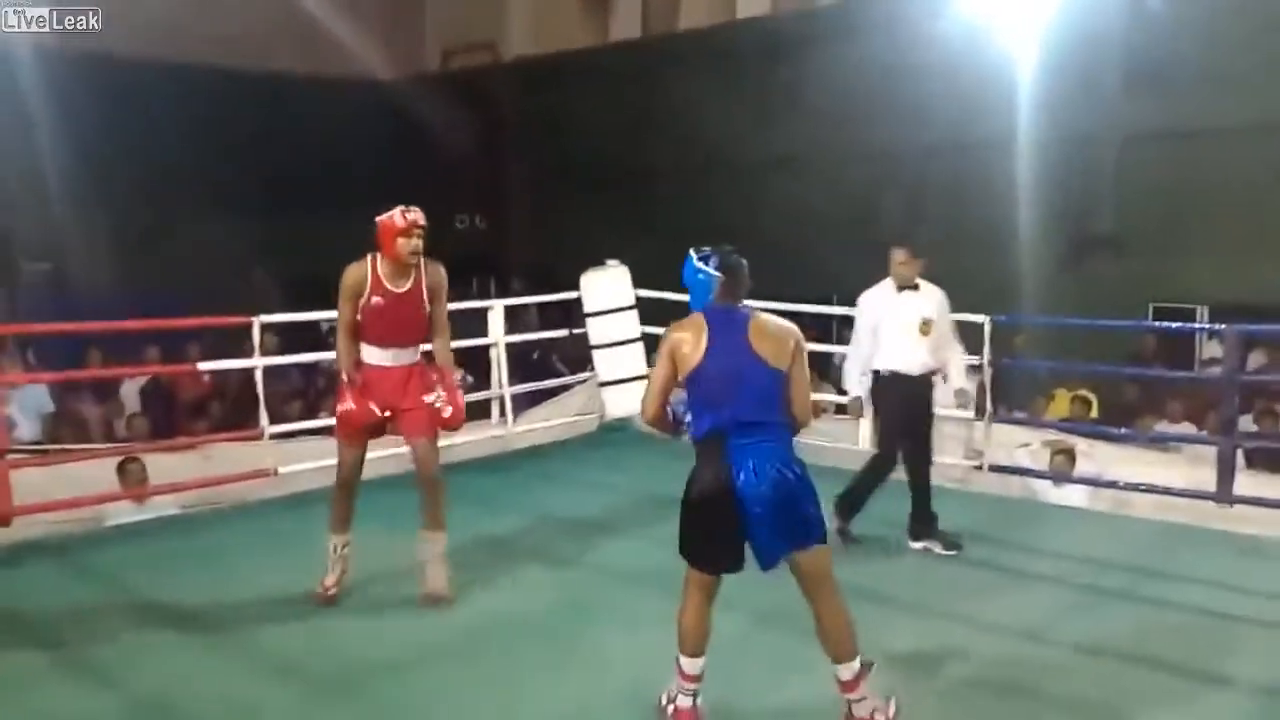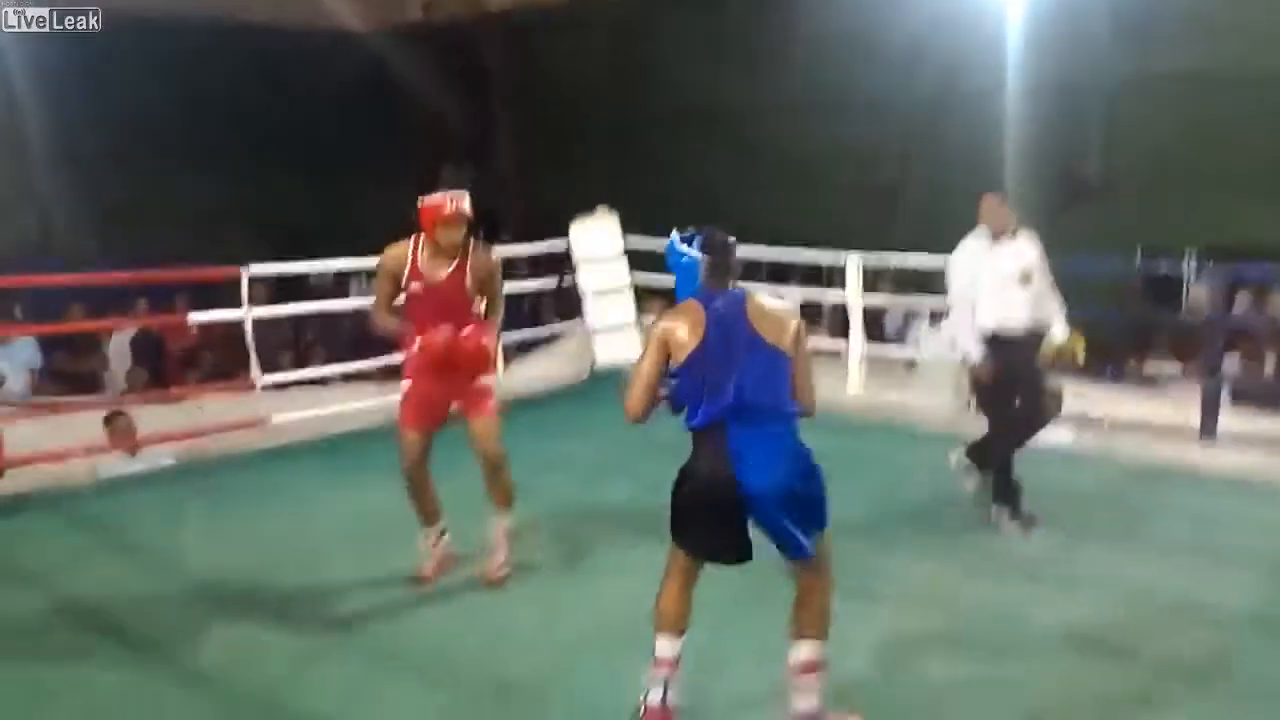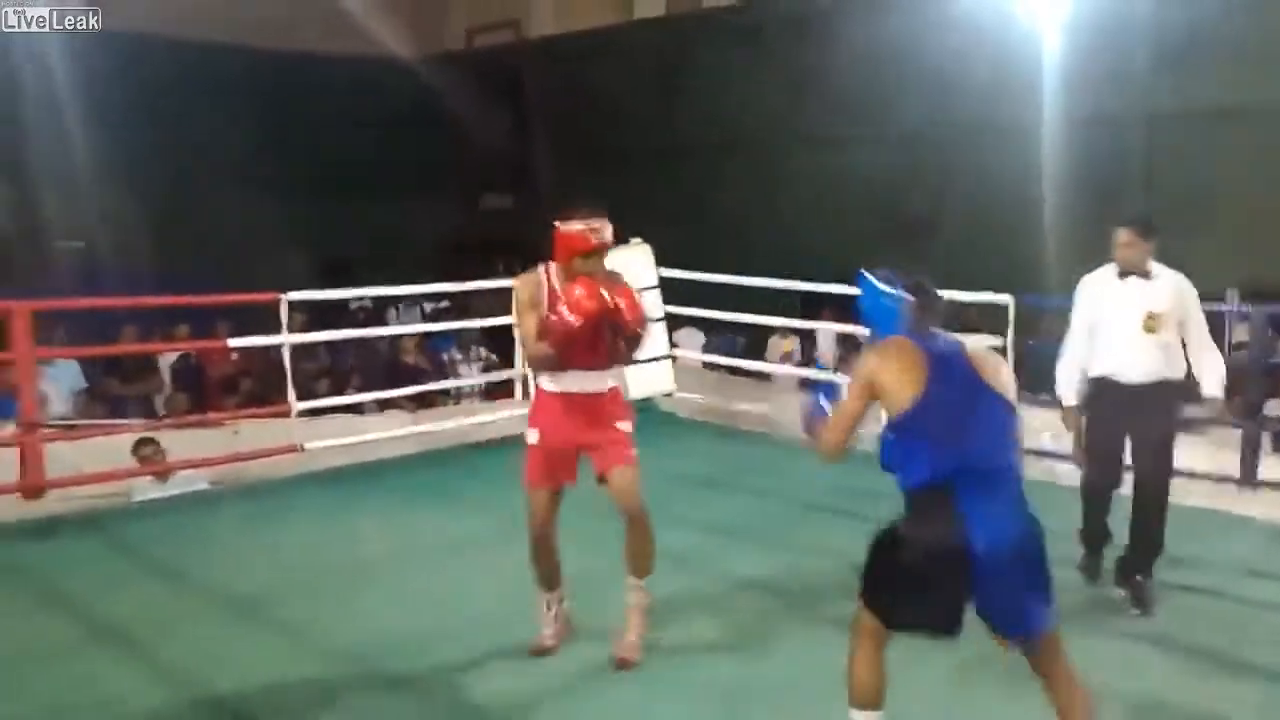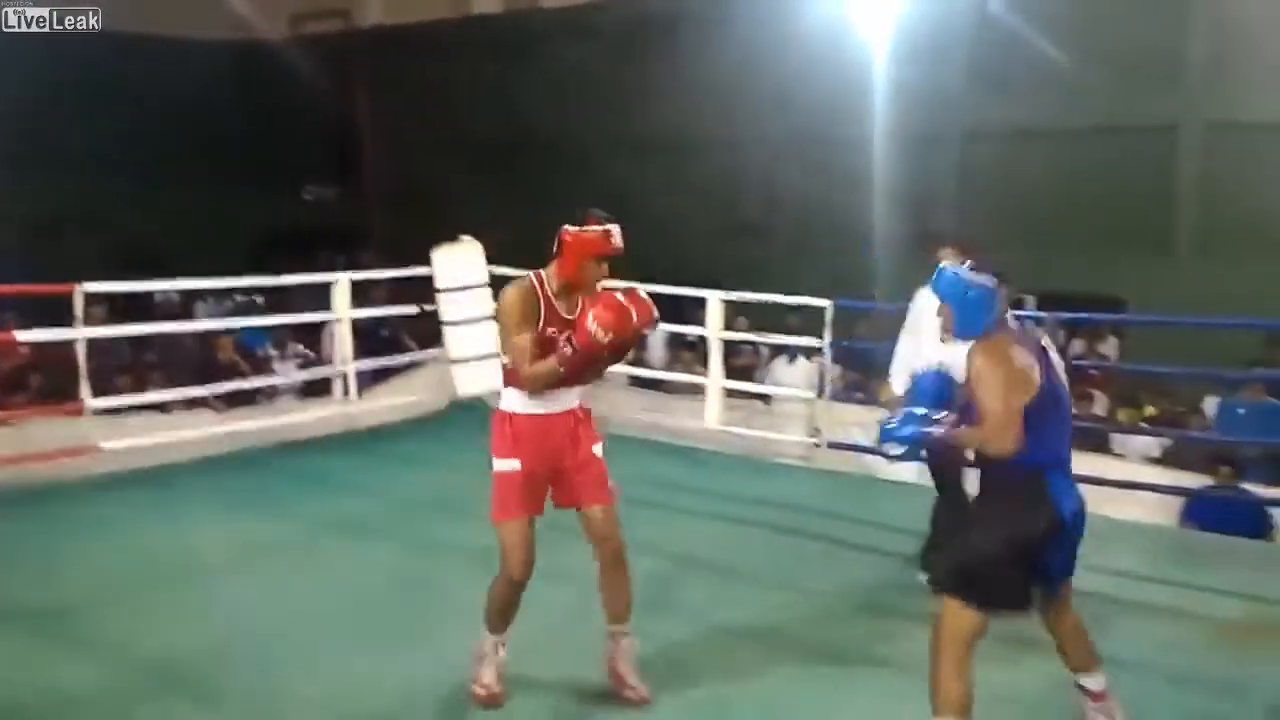
dt=0.7s
person 1, frame 1
left shoulder: (681, 335)
right shoulder: (783, 331)
left elbow: (652, 412)
right elbow: (802, 414)
left hip: (714, 472)
right hip: (775, 467)
left knee: (699, 590)
right knee: (821, 587)
person 1, frame 2
left shoulder: (672, 322)
right shoulder: (780, 314)
left elbow: (635, 408)
right elbow: (804, 401)
left wrist: (674, 387)
left hip: (714, 465)
right hip: (781, 456)
left knee: (680, 571)
right knee: (814, 576)
person 1, frame 3
left shoulder: (883, 360)
right shoulder: (991, 363)
left elbow: (832, 445)
left wrist: (821, 414)
left hip: (935, 529)
right hip: (1008, 524)
left knee: (868, 634)
right knee: (1048, 658)
person 1, frame 4
left shoulder: (990, 353)
right shoulder: (1027, 343)
left elbow: (1003, 441)
left wrist: (936, 432)
right wrist: (954, 425)
left hip: (1013, 503)
right hip: (1050, 499)
left knee: (950, 637)
right knee: (1056, 606)
person 2, frame 1
left shoulder: (434, 275)
right shoulder: (357, 275)
left elbow: (440, 334)
right elbow: (345, 333)
left wrist: (449, 382)
right wrist: (348, 383)
left hip: (412, 377)
right hip: (366, 377)
left knee: (429, 471)
right knee: (347, 474)
left ankle: (435, 558)
right ankle: (337, 560)
person 2, frame 2
left shoulder: (481, 261)
right shoulder: (396, 257)
left elbow: (495, 303)
right elbow: (381, 313)
left wrist: (490, 336)
right wrist: (414, 340)
left hip: (468, 361)
right hip: (423, 362)
left knee: (492, 454)
right knee: (412, 465)
left ankle: (500, 533)
right ankle: (438, 542)
person 2, frame 3
left shoulder: (612, 286)
right shoulder: (531, 287)
left elbow: (624, 357)
right elbow: (534, 358)
left wrist: (631, 331)
right wrist: (564, 333)
left hip: (604, 403)
right hip: (553, 407)
left knee: (633, 508)
right knee: (540, 526)
left ankle: (635, 607)
right ankle: (553, 611)
person 2, frame 4
left shoulder: (591, 297)
right shoulder: (520, 296)
left elbow: (586, 369)
right elbow: (529, 376)
left wrist: (621, 339)
right wrist: (582, 346)
left hip: (573, 424)
right hip: (521, 429)
left knee: (612, 548)
right knee: (517, 567)
left ankle: (622, 660)
right ankle: (490, 656)
person 3, frame 1
left shoulder: (935, 297)
right shoulder: (873, 299)
left elbow: (948, 344)
right elbow: (860, 347)
left wrist: (958, 382)
right wrist: (855, 391)
left hip: (920, 384)
right hip: (888, 383)
left knee: (920, 459)
right knee: (887, 455)
left ankle: (923, 530)
right ankle: (844, 509)
person 3, frame 2
left shoulder: (1030, 245)
right shoulder: (968, 253)
left elbow: (1045, 293)
right elbow: (959, 309)
left wrist: (1059, 332)
right wrist: (974, 357)
left hip: (1024, 342)
right hip: (989, 345)
left knee: (1037, 413)
right knee: (1004, 422)
left ankle: (975, 457)
right ankle: (1005, 498)
person 3, frame 3
left shoulder: (1177, 286)
right shoulder: (1093, 285)
left elbow: (1199, 341)
right elbow: (1076, 343)
left wrist: (1213, 390)
right wrist: (1069, 398)
left hip: (1158, 393)
right hip: (1107, 391)
left knee: (1152, 484)
right knee: (1100, 477)
left ankle: (1136, 571)
right ankle: (1093, 543)
person 3, frame 4
right shoulder: (924, 298)
right elbow: (907, 343)
right wrist: (897, 388)
right hip: (925, 391)
left knee: (947, 468)
right knee: (940, 466)
left ankle: (937, 548)
right ankle: (953, 526)
